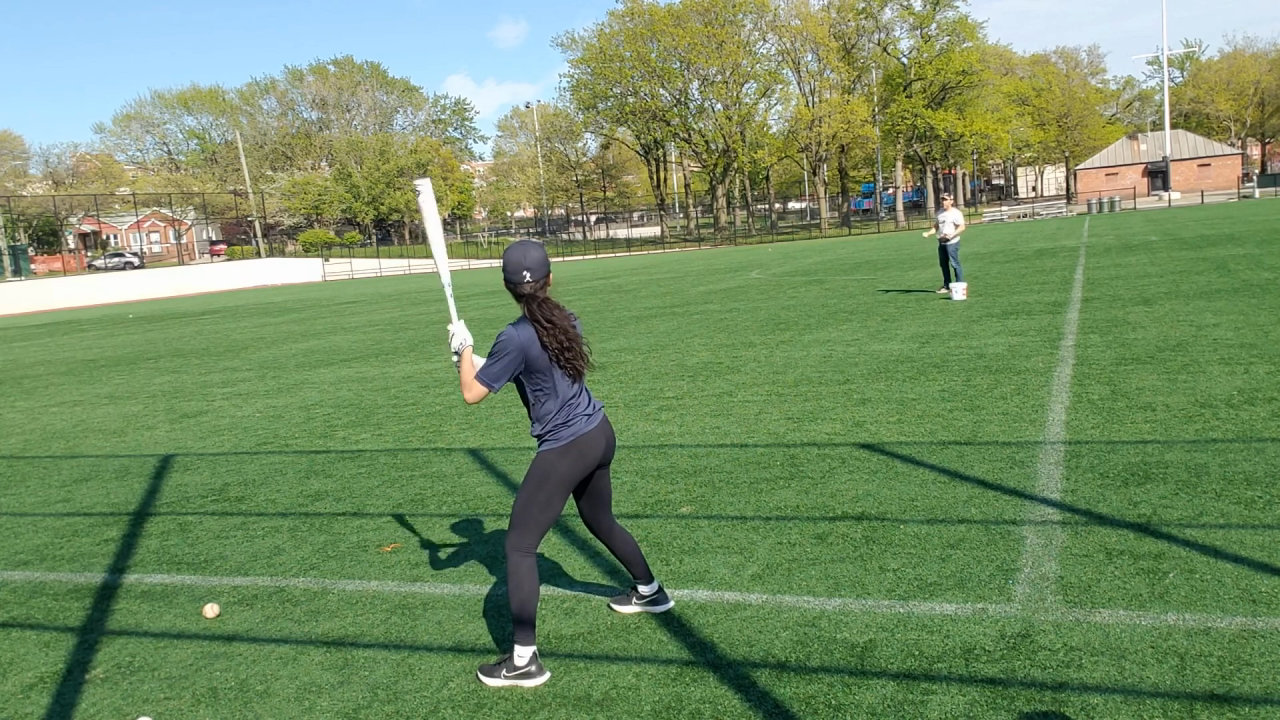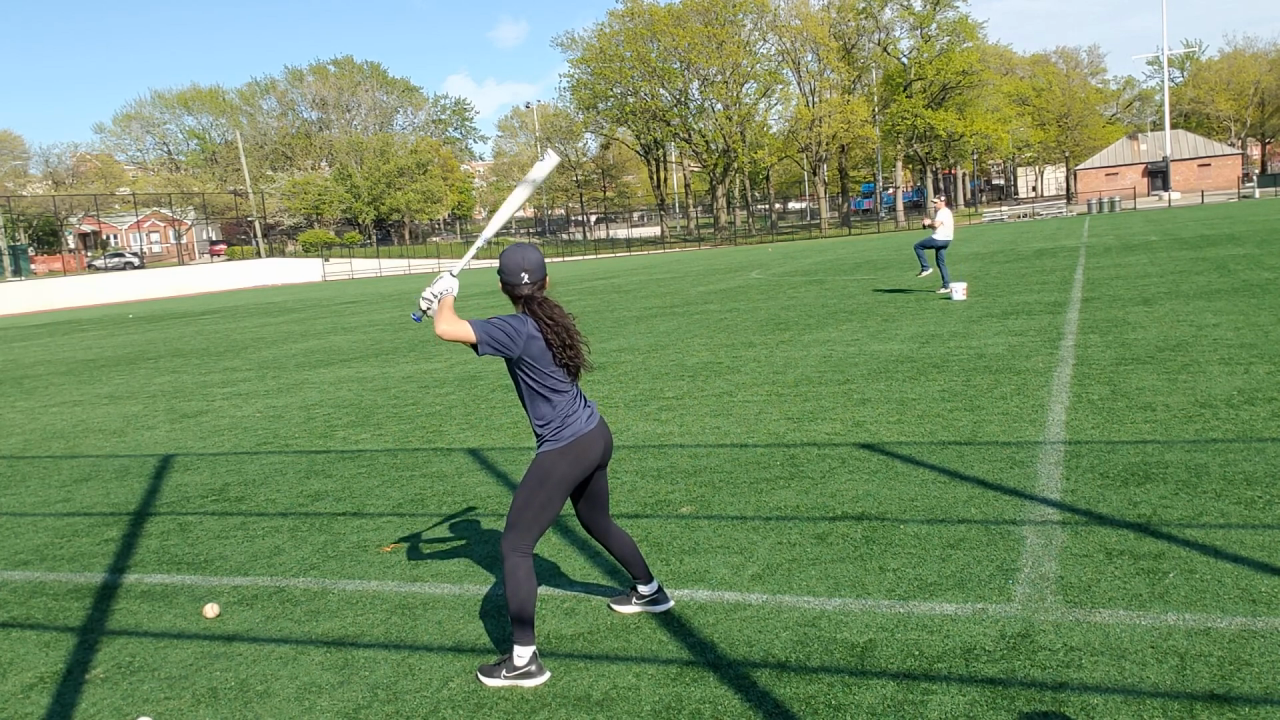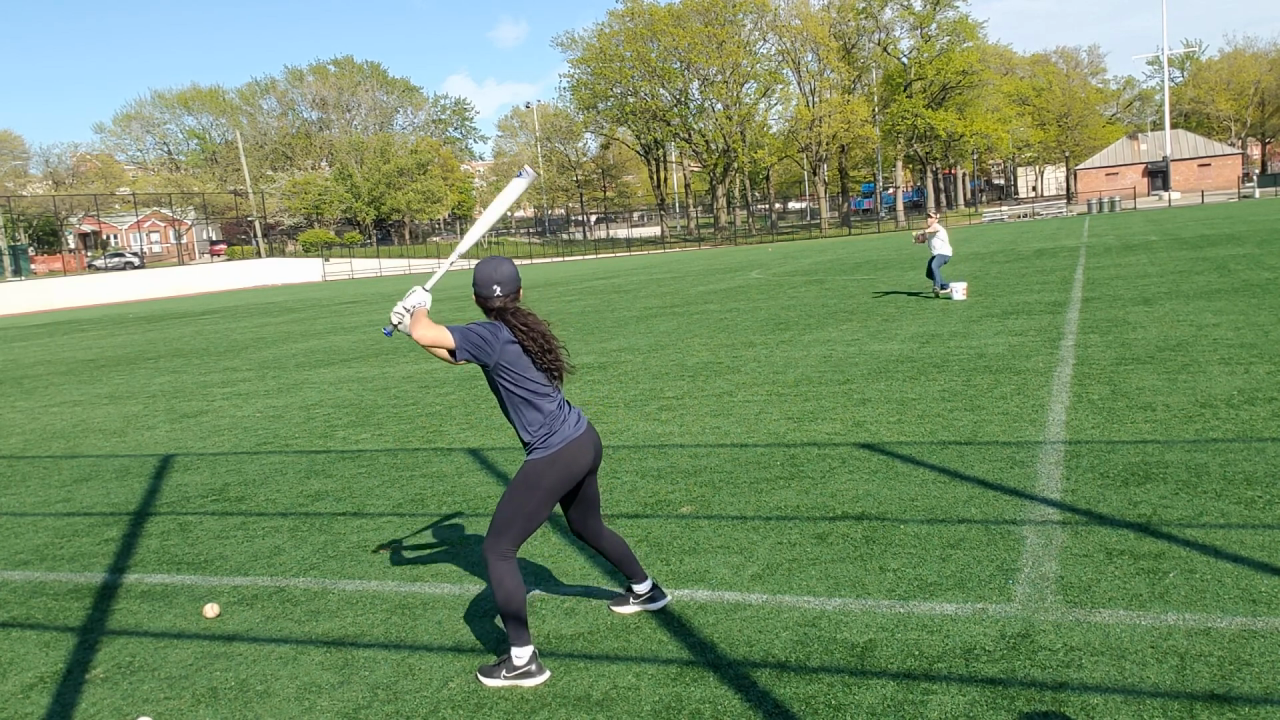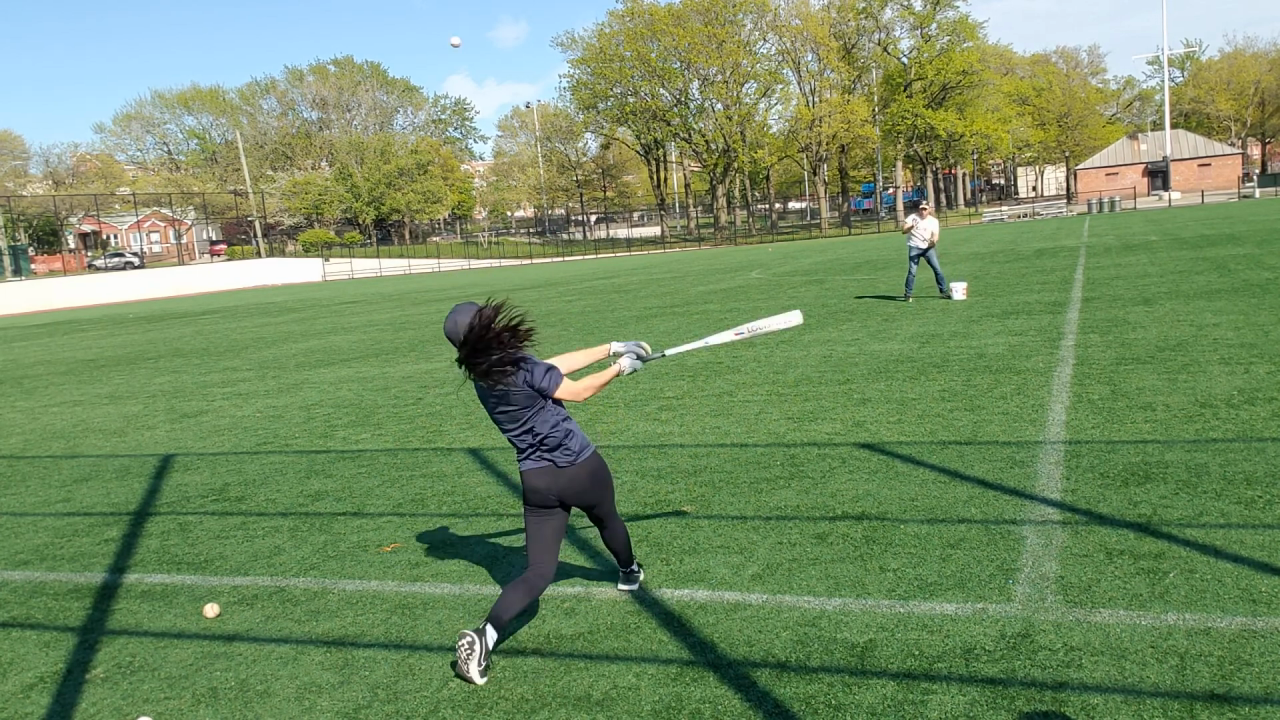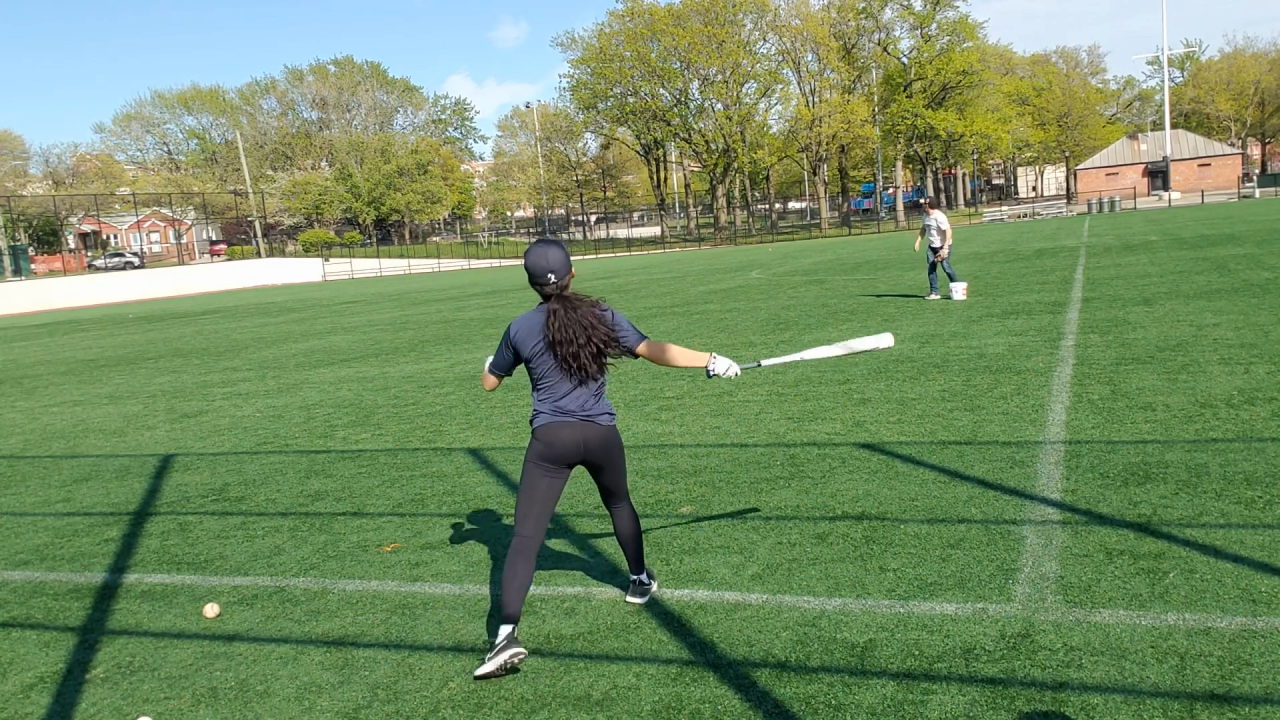
dt=1s
person 1, frame 1
left shoulder: (516, 336)
right shoulder: (566, 322)
left elbow: (472, 394)
left wrist: (463, 348)
right wrist: (485, 360)
left hip: (565, 449)
right hip: (599, 434)
left knee: (518, 546)
right knee: (600, 521)
left ankle: (524, 659)
right ankle: (650, 591)
person 1, frame 2
left shoulder: (519, 329)
right shoulder: (550, 320)
left elbow: (446, 331)
right elbow: (486, 335)
left wrist: (445, 295)
right wrist: (442, 307)
left hip: (565, 451)
right hip: (595, 436)
left knee: (515, 546)
right knee: (597, 522)
left ankle: (524, 660)
right ankle: (650, 591)
person 1, frame 3
left shoulder: (493, 336)
right shoulder: (522, 329)
left elbow: (425, 336)
right elbow: (455, 353)
left wrist: (418, 308)
right wrist: (412, 319)
left hip: (554, 458)
right hip: (583, 442)
left knee: (497, 550)
right knee: (587, 527)
left ankle: (523, 660)
right ankle: (645, 590)
person 1, frame 4
left shoulder: (482, 380)
right shoulder: (521, 365)
left elbow: (551, 367)
right elbow: (575, 392)
left wrist: (610, 348)
right wrist: (619, 367)
left hip: (537, 481)
right hip: (582, 469)
left knee: (537, 571)
right knee: (607, 519)
left ankle: (483, 637)
right ankle: (629, 572)
person 1, frame 5
left shoulder: (520, 327)
right shoulder: (601, 316)
left elbow: (489, 383)
right elbow: (653, 350)
left wrist: (489, 362)
right wrist: (711, 360)
left hip: (551, 438)
right hip: (599, 433)
left knee: (525, 536)
right knee: (618, 503)
left ankle: (507, 635)
right ankle: (639, 580)
